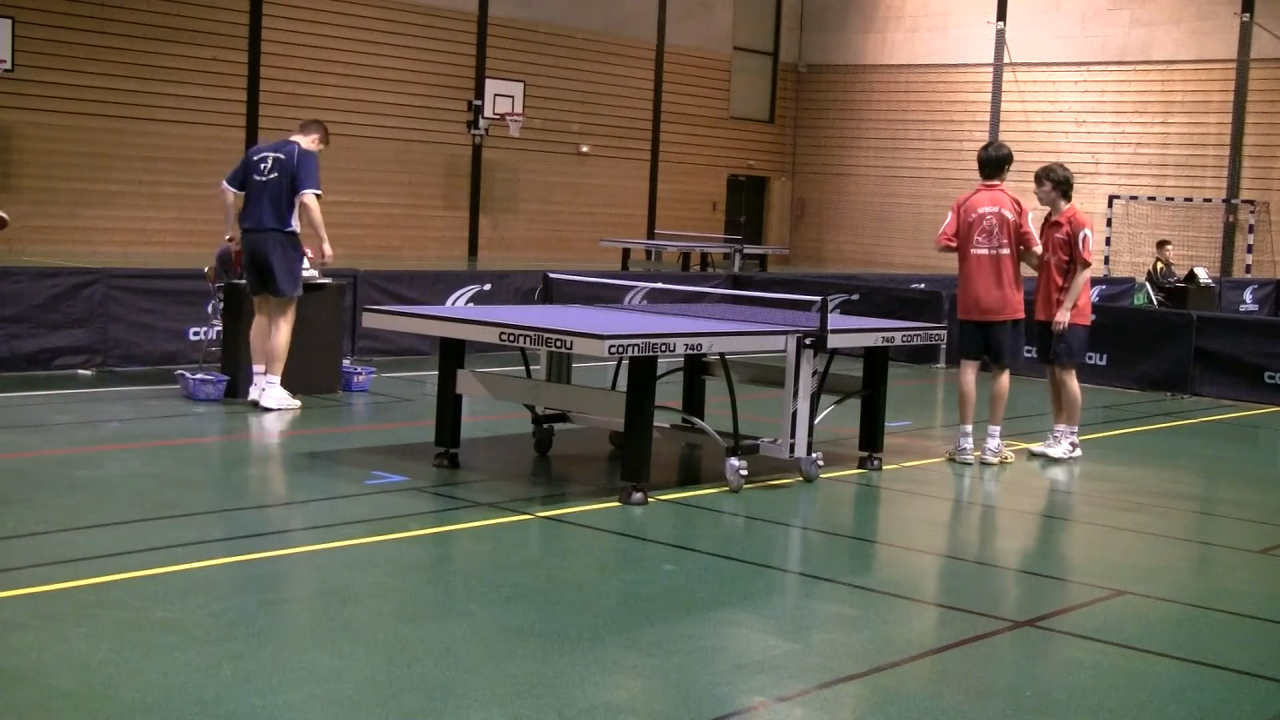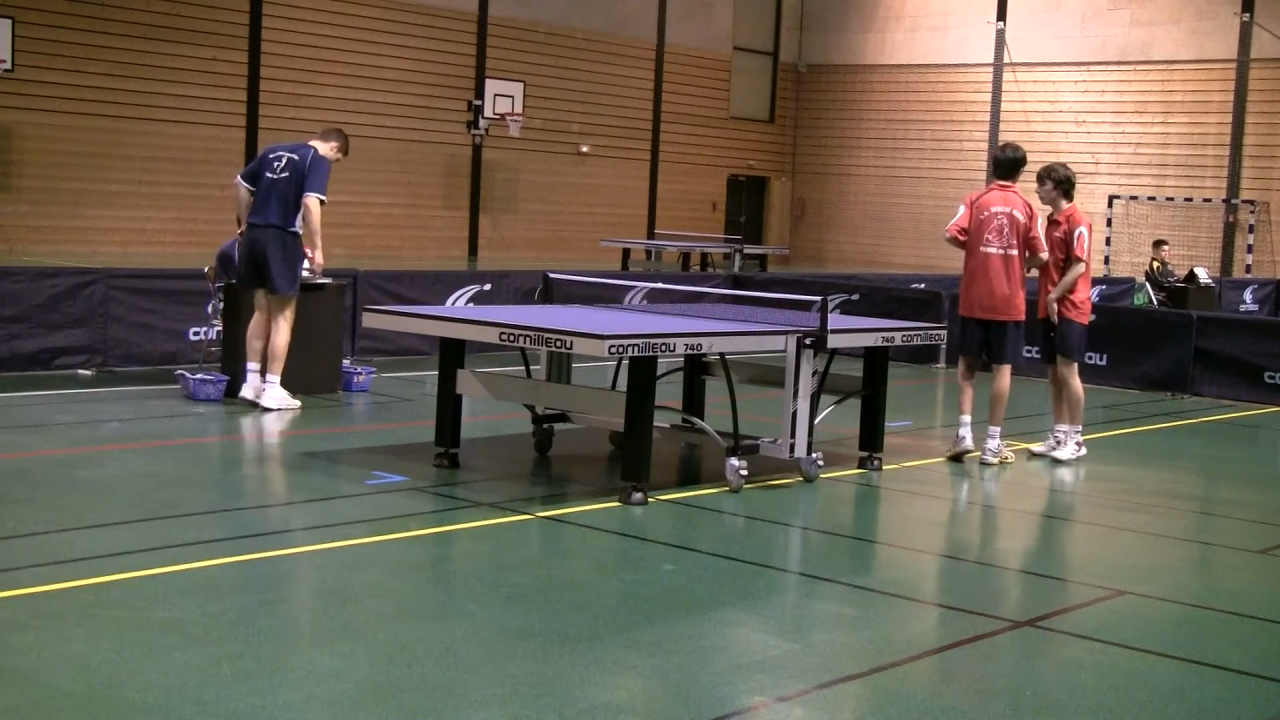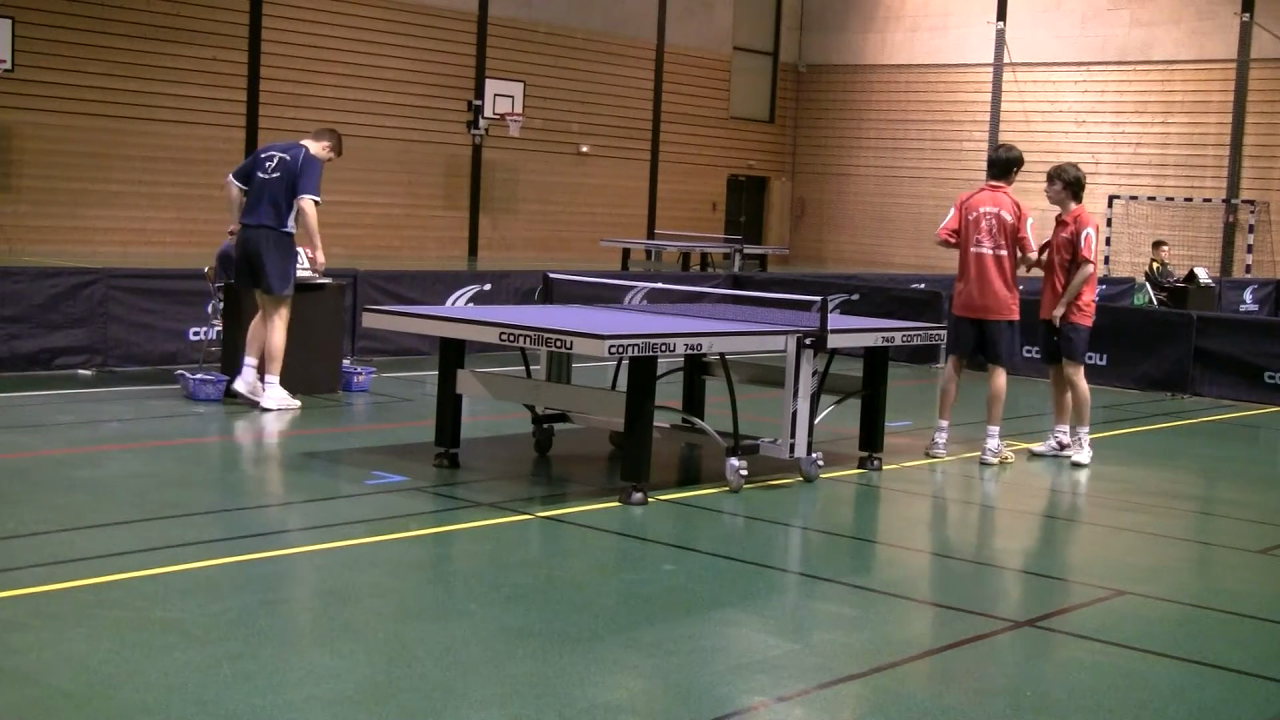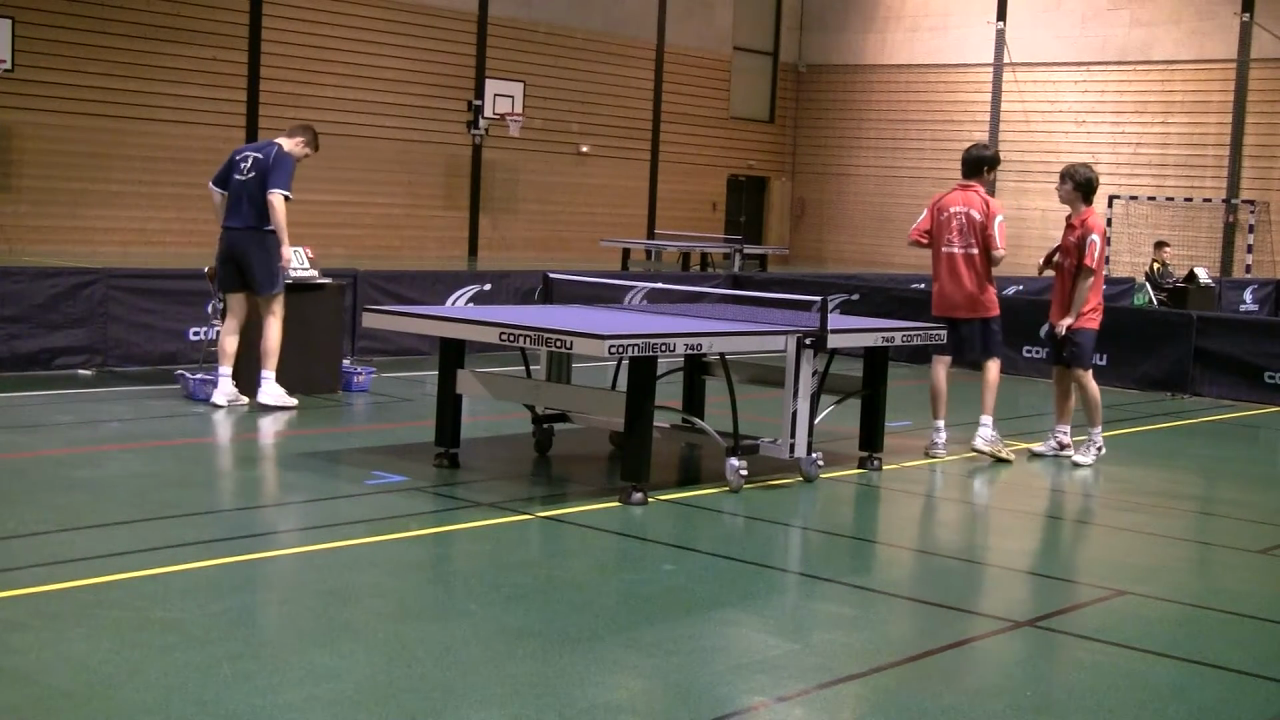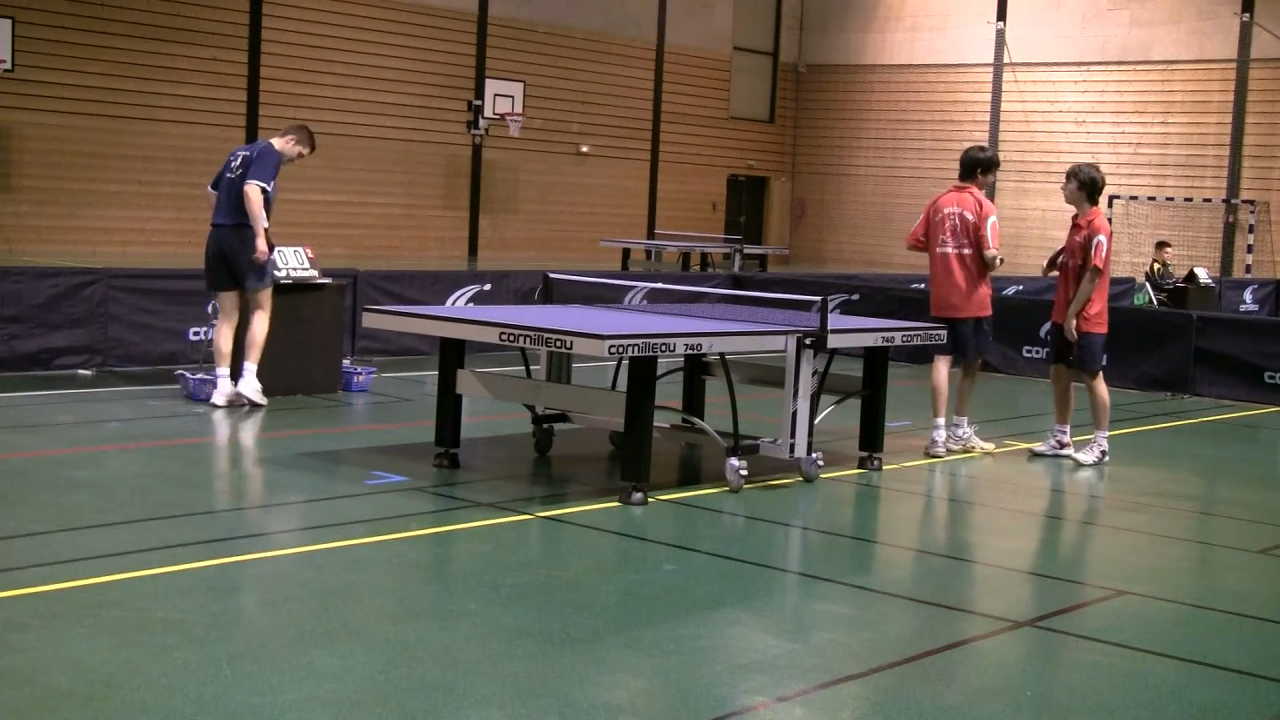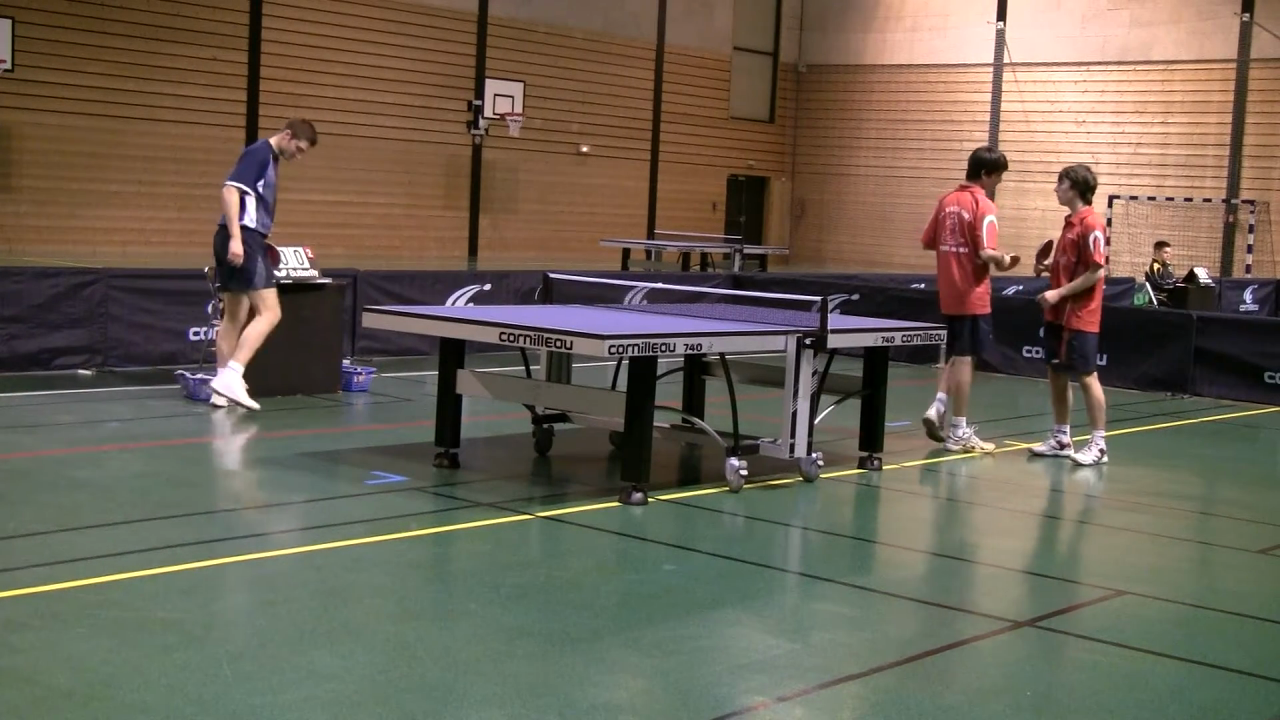
dt=0.4s
person 1, frame 1
left shoulder: (963, 204)
right shoulder: (1016, 205)
left elbow: (943, 243)
right elbow: (1034, 250)
right wrist: (1015, 255)
left hip: (971, 301)
right hip: (1006, 303)
left knee: (969, 367)
right knee: (1001, 370)
left ankle: (965, 442)
right ankle: (992, 444)
person 1, frame 2
left shoulder: (975, 201)
right shoulder: (1026, 208)
left elbow: (952, 235)
right elbow: (1041, 256)
left wrist: (975, 246)
left hip: (974, 299)
right hip: (1008, 303)
left knee: (967, 365)
right knee: (1002, 369)
left ankle: (964, 432)
right ankle: (992, 444)
person 1, frame 3
left shoulder: (966, 201)
right shoulder: (1018, 208)
left elbow: (944, 238)
right elbow: (1029, 255)
right wrist: (1014, 262)
left hip: (966, 299)
right hip: (1001, 302)
left knee: (954, 363)
right knee: (999, 370)
left ankle: (940, 436)
right ankle: (992, 444)
person 1, frame 4
left shoulder: (940, 202)
right shoulder: (989, 205)
left elbow: (916, 239)
right elbow: (997, 253)
right wrist: (993, 261)
left hip: (944, 299)
right hip: (979, 300)
left knee: (941, 362)
right knee: (992, 360)
left ankle: (939, 437)
right ankle: (985, 431)
person 1, frame 5
left shoulder: (938, 202)
right shoulder: (983, 206)
left elbow: (914, 243)
right elbow: (990, 254)
right wrist: (995, 263)
left hip: (942, 298)
right hip: (973, 298)
left knee: (942, 361)
right knee: (970, 363)
left ankle: (938, 434)
right ankle: (959, 432)
person 1, frame 6
left shoulder: (946, 200)
right shoulder: (983, 206)
left elbow: (928, 242)
right elbow: (985, 253)
right wrist: (1002, 259)
left hip: (949, 293)
right hip: (972, 295)
left knee: (955, 357)
right knee: (966, 359)
left ankle: (937, 409)
right ankle: (958, 433)
person 2, frame 1
left shoulder: (1079, 222)
right shoulder: (1048, 222)
left elbow: (1084, 270)
left wrist: (1066, 308)
left hip: (1070, 313)
right hip: (1046, 311)
left knee: (1065, 372)
right knee: (1053, 373)
left ankle: (1071, 440)
right ankle: (1057, 435)
person 2, frame 2
left shoulder: (1077, 221)
right shoulder: (1052, 221)
left elbow: (1079, 266)
left wrist: (1054, 296)
right wrist: (1035, 269)
left hip: (1070, 308)
right hip: (1050, 308)
left knee: (1068, 371)
right knee: (1054, 373)
left ankle: (1075, 439)
right ankle: (1059, 436)
person 2, frame 3
left shoulder: (1084, 222)
right shoulder: (1060, 222)
left elbow: (1086, 268)
left wrist: (1064, 304)
right wrist: (1039, 262)
left hip: (1074, 311)
right hip: (1053, 311)
left knee: (1072, 372)
right knee: (1056, 374)
left ankle: (1083, 440)
right ankle: (1061, 438)
person 2, frame 4
left shoulder: (1092, 227)
right shoulder: (1071, 222)
left elbow: (1088, 276)
left wrist: (1073, 315)
right wrist: (1051, 264)
left hip: (1082, 316)
right hip: (1061, 314)
left knee: (1081, 374)
right knee: (1061, 376)
left ankle: (1095, 441)
right ankle: (1061, 438)
person 2, frame 5
left shoulder: (1098, 227)
right shoulder: (1077, 222)
left elbow: (1093, 277)
left wrist: (1073, 315)
right wrist: (1057, 265)
left hip: (1087, 318)
right hip: (1064, 315)
left knee: (1092, 377)
right knee: (1059, 374)
left ankle: (1100, 445)
right ankle: (1061, 438)
person 2, frame 6
left shoulder: (1091, 224)
right shoulder: (1070, 223)
left elbow: (1097, 272)
left wrist: (1059, 292)
right wrist: (1049, 267)
left hip: (1080, 317)
right hip: (1058, 315)
left knee: (1086, 377)
right knee: (1057, 375)
left ankle: (1098, 444)
right ankle: (1061, 439)
person 3, frame 1
left shoulder: (256, 153)
right shoulder: (304, 157)
left elbow: (228, 190)
right elbow: (307, 200)
left wrist: (234, 231)
right wrist: (324, 241)
left hip: (251, 240)
right hip: (280, 240)
left knee: (263, 315)
right knee: (282, 317)
left ankle: (258, 384)
right ankle: (273, 390)
person 3, frame 2
left shoulder: (273, 152)
right shoulder: (318, 161)
left elbow: (241, 184)
right elbow: (310, 203)
left wrist: (246, 224)
right wrist: (317, 248)
left hip: (254, 236)
right hip: (281, 239)
left knee: (263, 312)
right knee: (282, 316)
left ankle: (252, 381)
right ankle: (273, 390)
person 3, frame 3
left shoulder: (266, 151)
right shoulder: (309, 161)
left elbow: (232, 183)
right elbow: (305, 205)
left wrist: (236, 223)
right wrist: (317, 247)
left hip: (248, 236)
right hip: (275, 239)
left knee: (265, 312)
right knee: (278, 317)
left ankle: (248, 375)
right ankle: (272, 390)
person 3, frame 4
left shoulder: (242, 152)
right shoulder: (283, 158)
left elbow: (215, 189)
right elbow: (275, 200)
right wrist: (285, 244)
left hip: (230, 239)
right hip: (259, 239)
left knee: (234, 317)
right knee: (273, 315)
left ankle: (225, 386)
right ankle: (269, 387)
person 3, frame 5
left shoulder: (242, 153)
right shoulder: (270, 154)
left elbow: (214, 190)
right elbow: (250, 191)
right wrist: (260, 236)
left hip: (219, 236)
right hip: (244, 238)
left knee: (227, 316)
right knee: (261, 309)
left ankle: (223, 387)
right ankle: (249, 380)
person 3, frame 6
left shoulder: (270, 159)
right shoulder: (258, 153)
right elbow: (230, 191)
left wrist: (262, 237)
right wrist: (236, 239)
left hip: (249, 240)
right hip: (244, 240)
left knee: (234, 316)
right knee: (269, 313)
left ankle: (225, 386)
right ankle: (231, 379)
